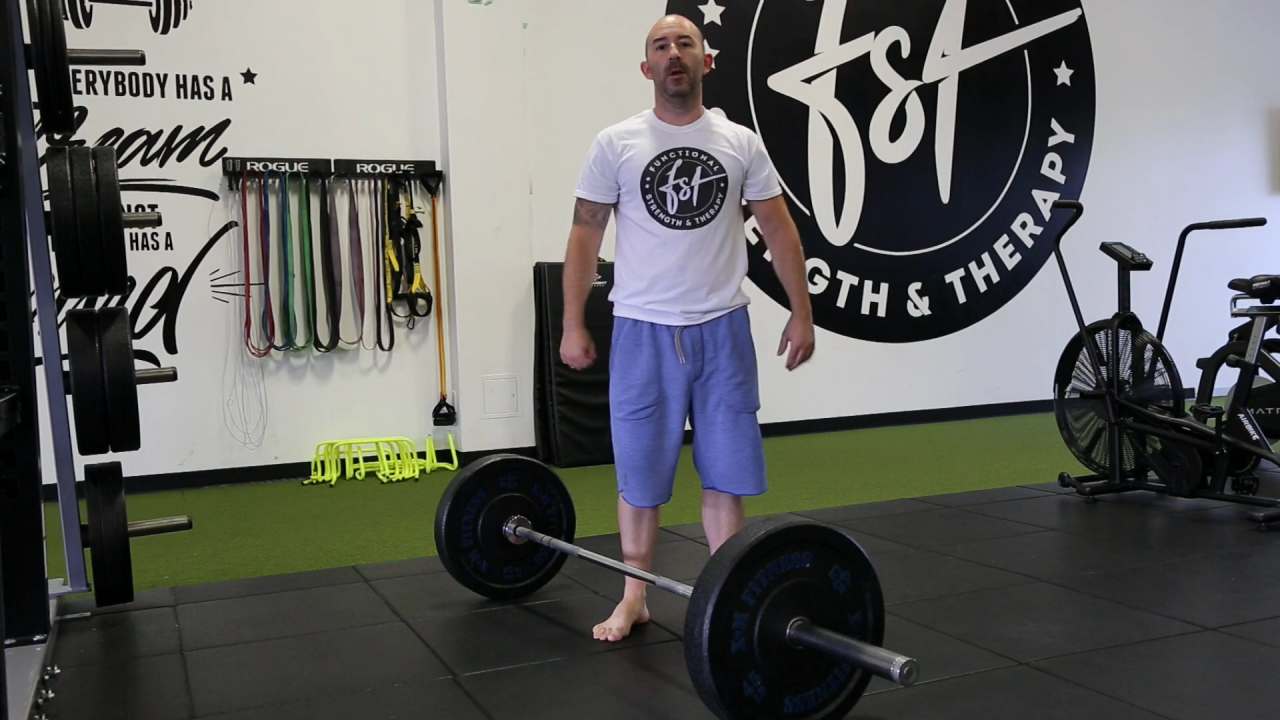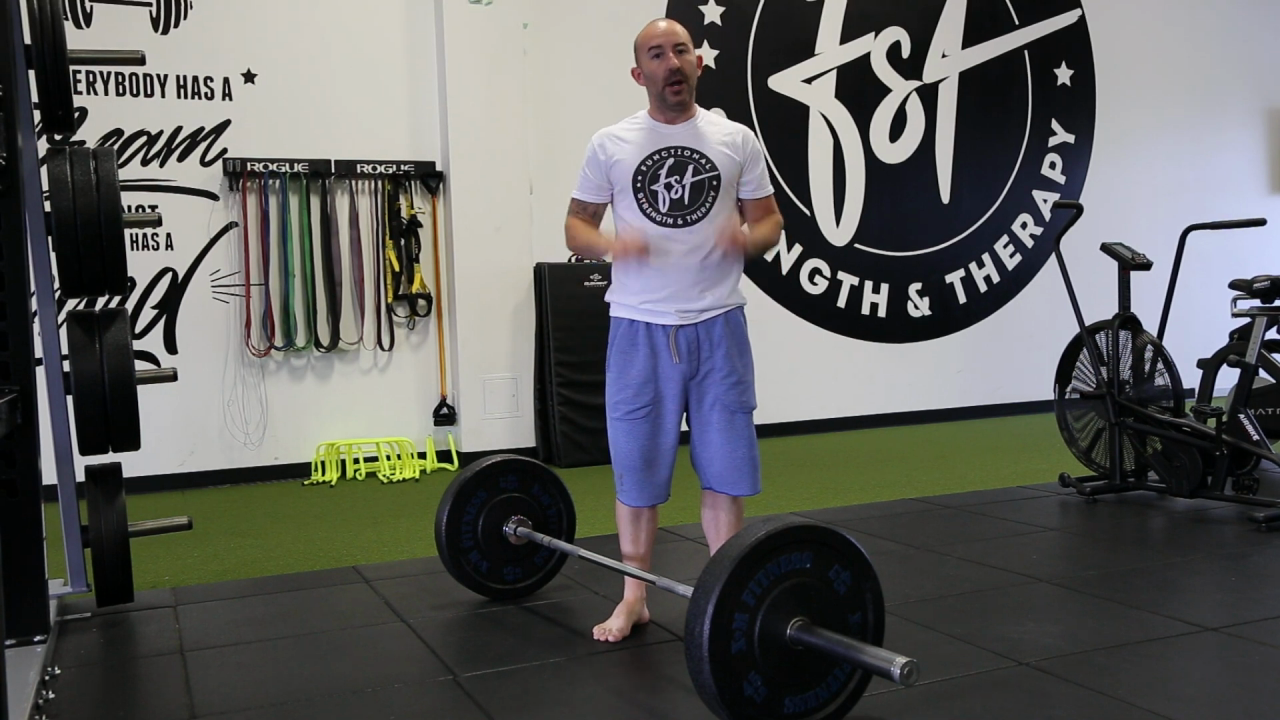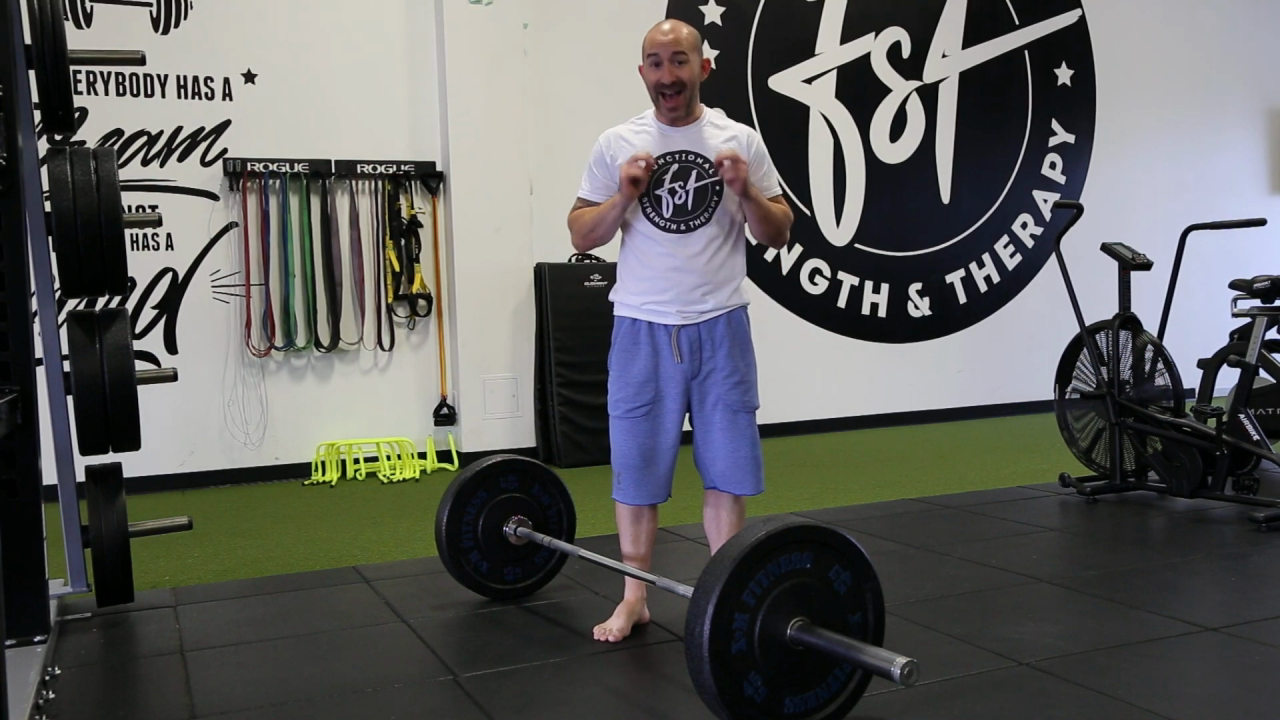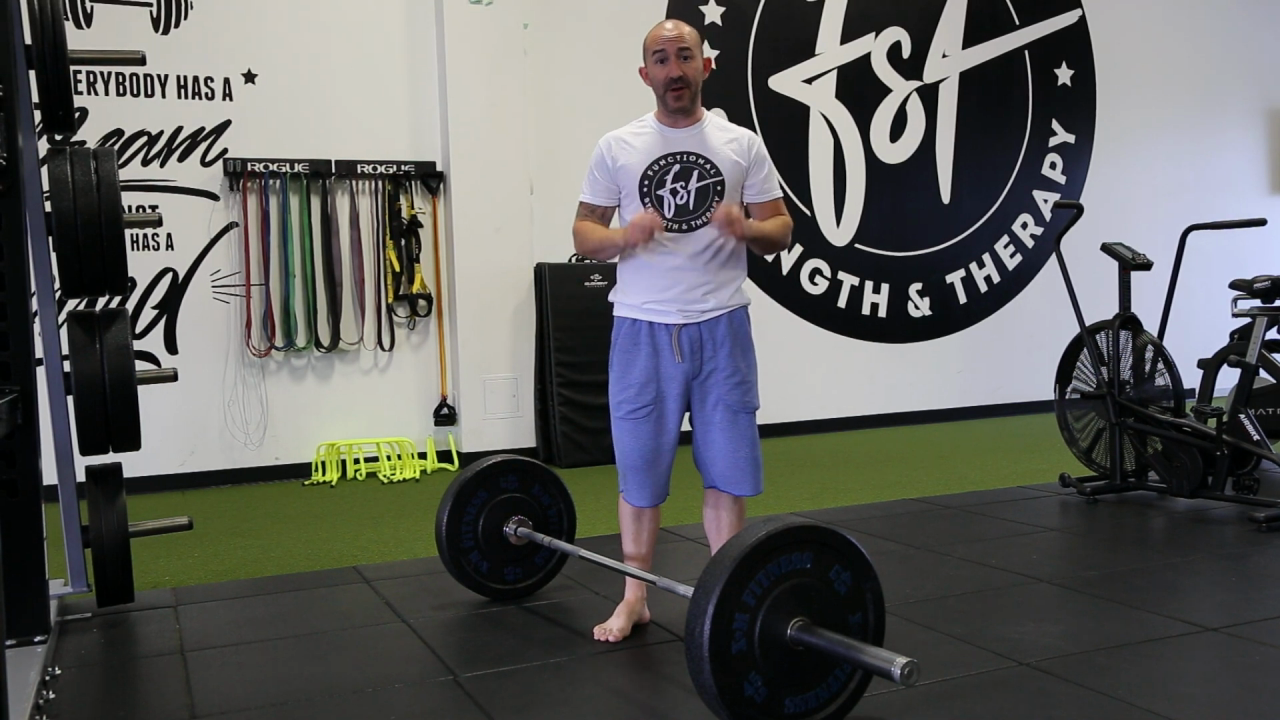
dt=0.7s
person 1, frame 1
left shoulder: (741, 143)
right shoulder: (615, 143)
left elbow: (778, 229)
right elbow: (585, 236)
left wrist: (801, 313)
right wrist: (572, 324)
left hip: (721, 327)
right hip: (643, 330)
left knee: (726, 468)
right knee: (639, 467)
right ankle: (635, 596)
person 1, frame 2
left shoulder: (736, 139)
right shoulder: (611, 143)
left elbow: (773, 222)
right elbow: (575, 225)
left wrist: (753, 235)
right wrist: (606, 241)
left hip: (718, 325)
right hip: (640, 329)
left knee: (724, 466)
right knee: (636, 465)
right ankle: (634, 597)
person 1, frame 3
left shoulder: (740, 140)
right shoulder: (617, 143)
left elbow: (779, 232)
right elbow: (580, 235)
left wrist: (746, 191)
right wrist: (624, 196)
left hip: (720, 326)
right hip: (642, 328)
left knee: (726, 465)
right knee: (636, 463)
right ankle: (634, 597)
person 1, frame 4
left shoulder: (741, 144)
right shoulder: (616, 147)
left elbow: (781, 229)
right elbow: (583, 235)
left wrist: (750, 229)
right wrist: (624, 236)
left hip: (721, 326)
right hip: (642, 329)
left knee: (727, 467)
right knee: (639, 467)
right ankle: (634, 597)
